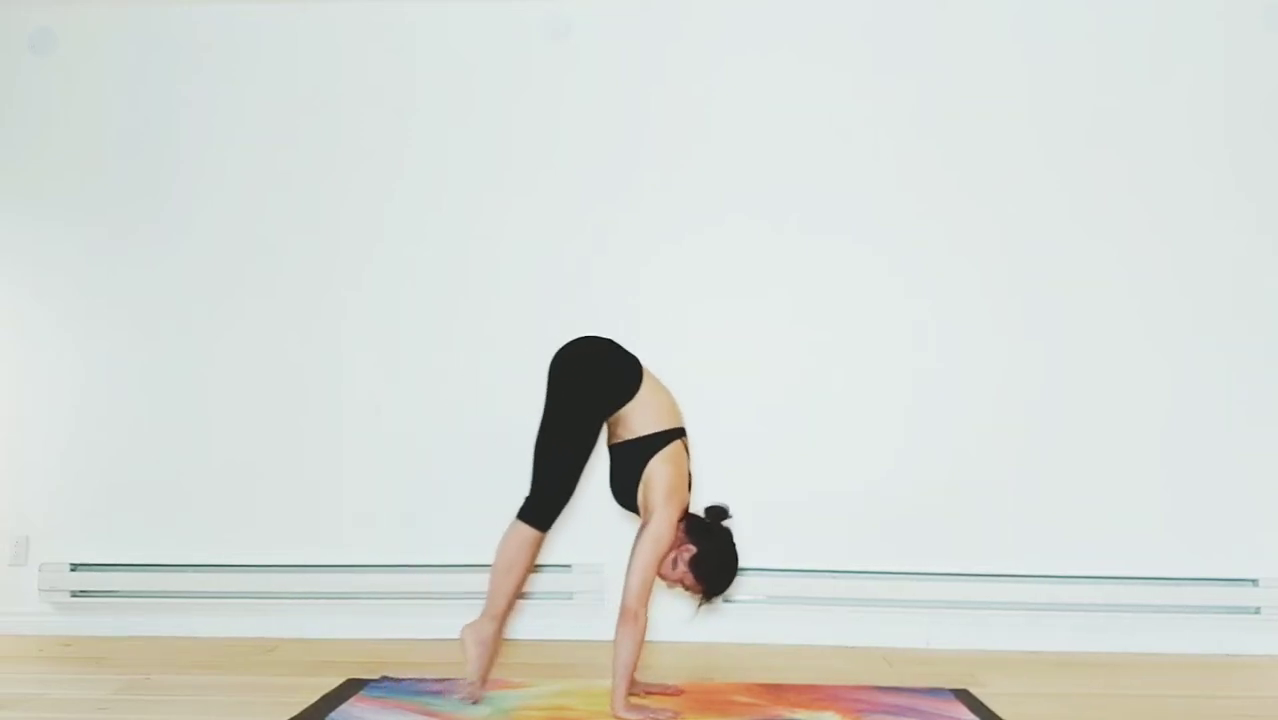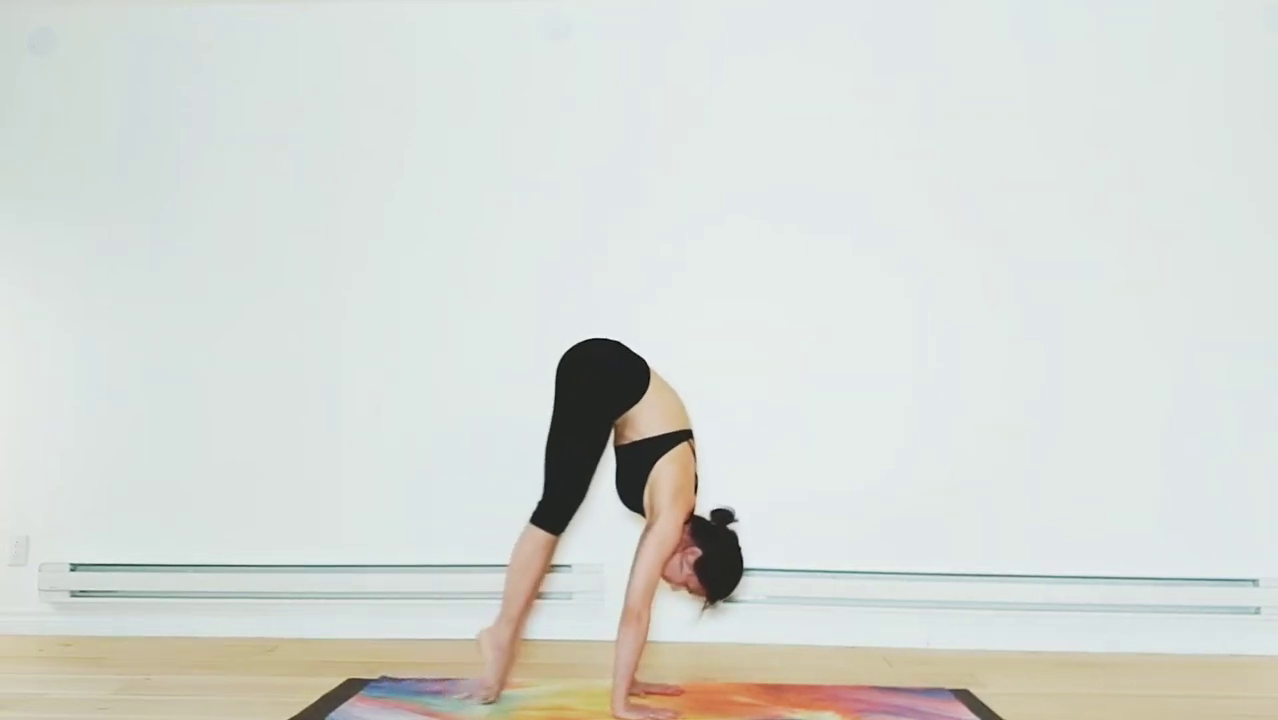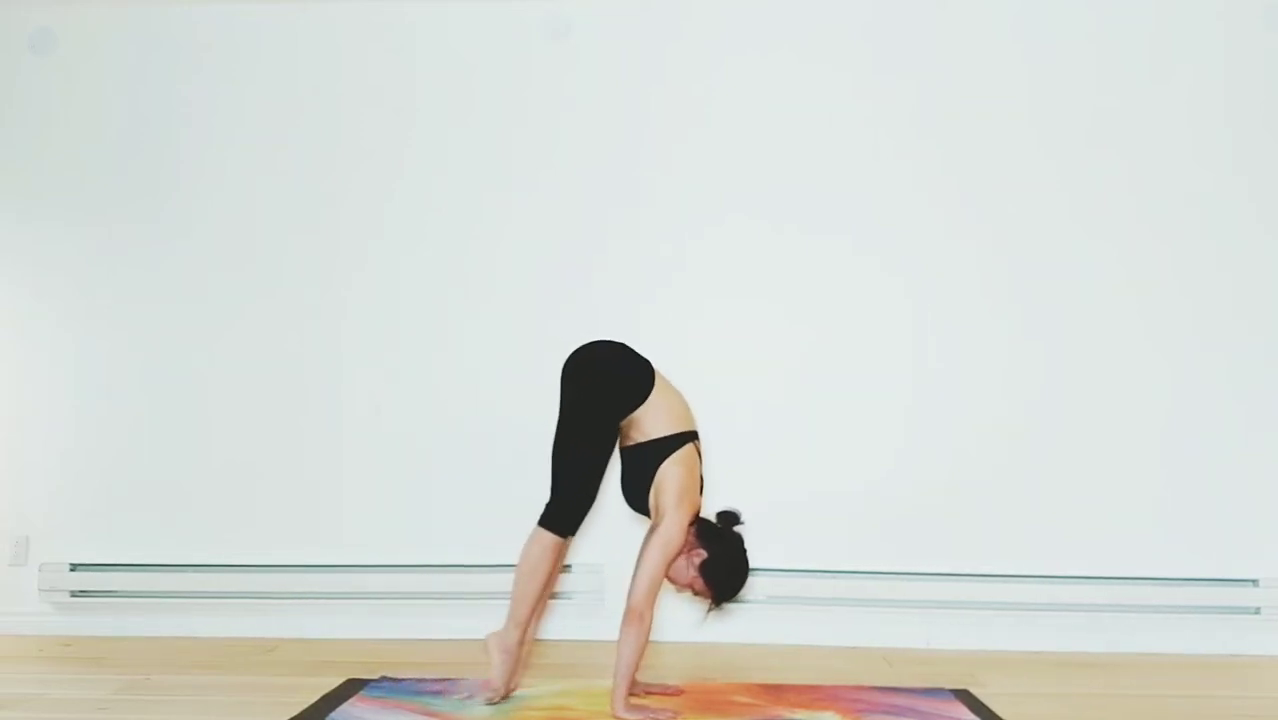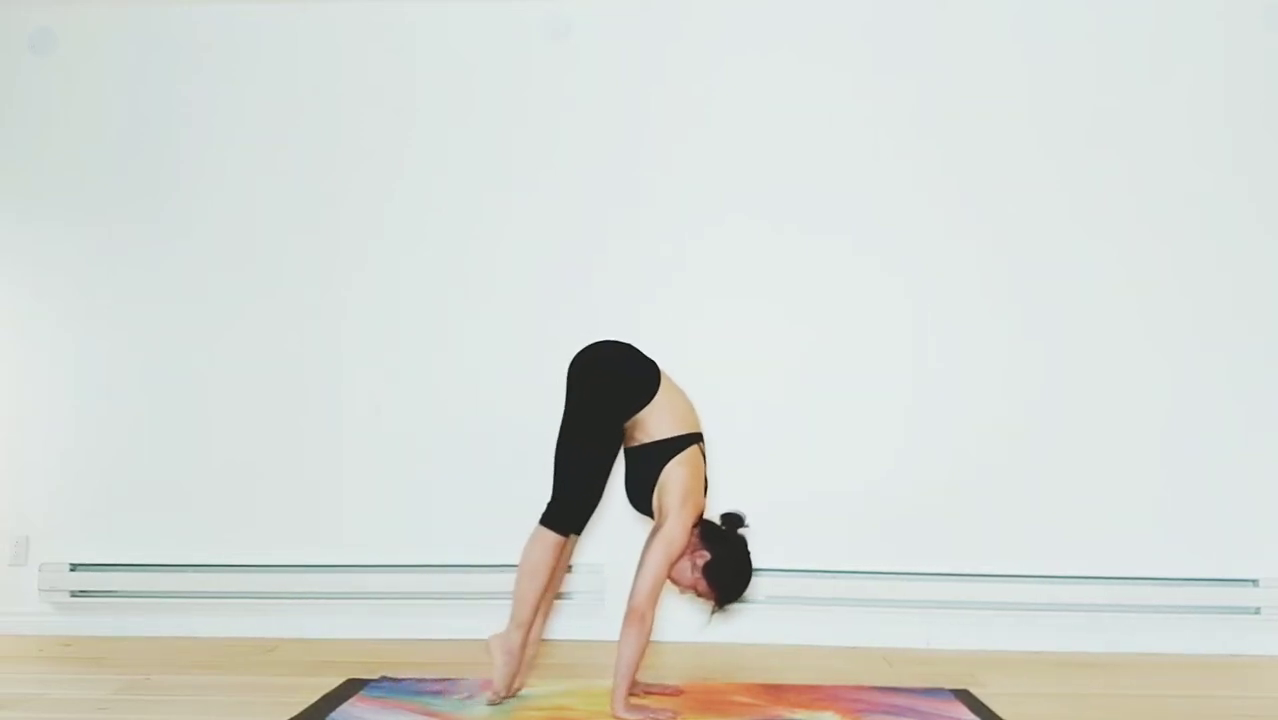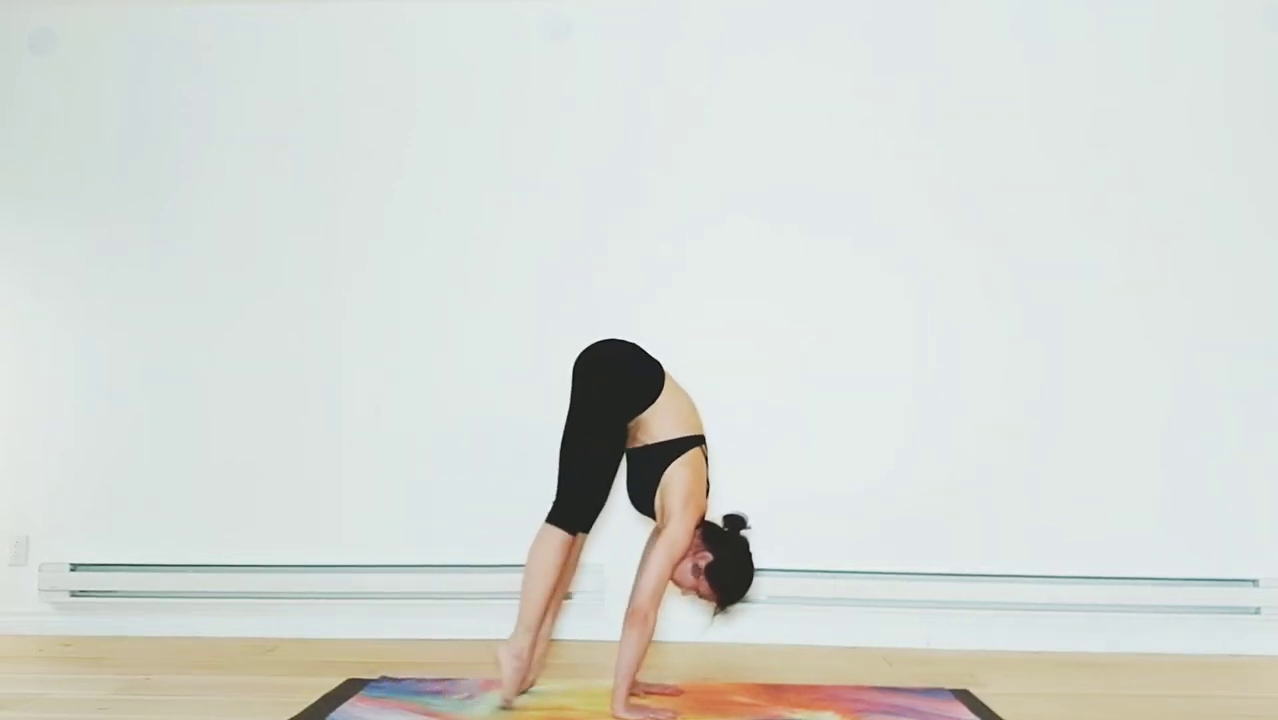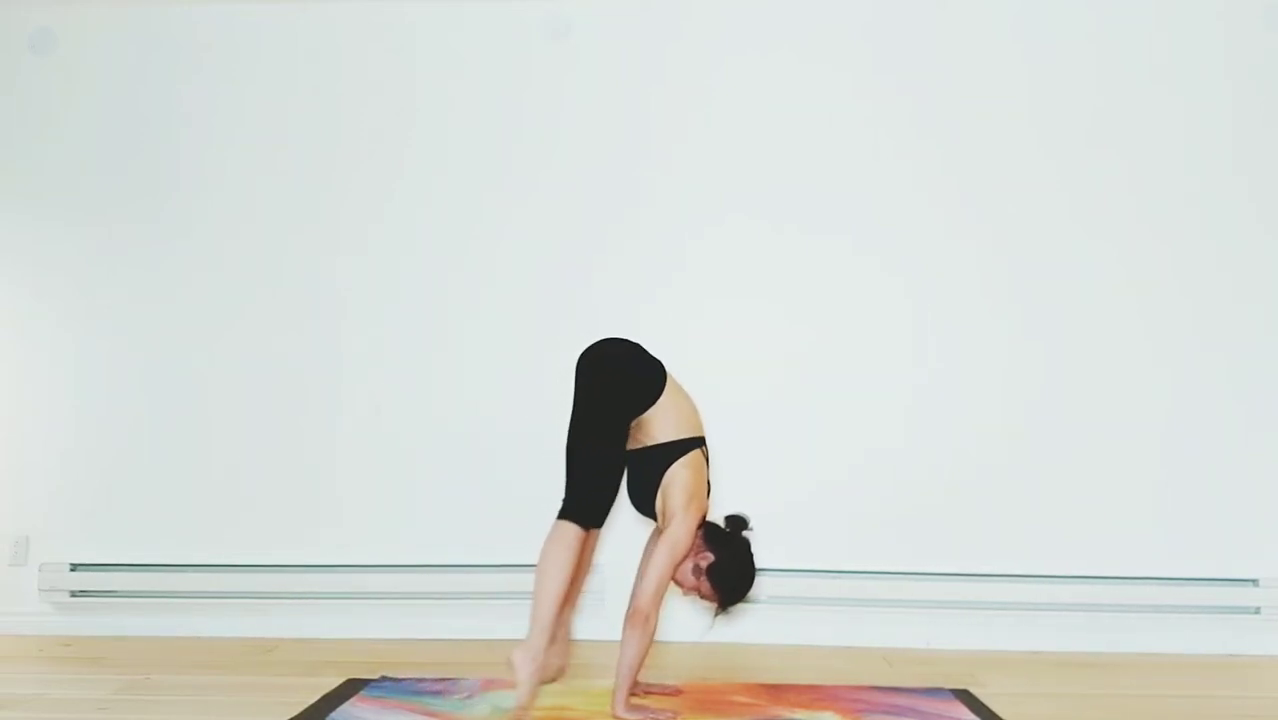
dt=0.1s
person 1, frame 1
left shoulder: (666, 509)
right shoulder: (666, 513)
left elbow: (633, 605)
right elbow: (632, 609)
left wrist: (626, 682)
left hip: (599, 376)
right hip: (590, 370)
left knee: (545, 509)
right knee: (543, 507)
right ankle: (486, 628)
person 1, frame 2
left shoulder: (672, 509)
right shoulder: (672, 514)
left elbow: (635, 607)
right elbow: (635, 609)
left wrist: (628, 682)
left hip: (608, 378)
right hip: (597, 372)
left knee: (557, 512)
right knee: (555, 510)
right ankle: (502, 633)
person 1, frame 3
left shoulder: (676, 511)
right shoulder: (677, 516)
left elbow: (638, 604)
right elbow: (638, 609)
left wrist: (627, 682)
left hip: (613, 381)
right hip: (602, 375)
left knee: (568, 519)
right knee: (562, 516)
left ankle: (520, 640)
right ankle: (510, 638)
person 1, frame 4
left shoulder: (680, 512)
right shoulder: (680, 517)
left elbow: (639, 606)
right elbow: (639, 610)
left wrist: (628, 682)
left hip: (620, 383)
right hip: (608, 375)
left knee: (572, 519)
right knee: (566, 514)
left ankle: (525, 643)
right ankle: (513, 640)
person 1, frame 5
left shoulder: (679, 515)
right shoulder: (683, 519)
left elbow: (641, 606)
right elbow: (641, 610)
left wrist: (627, 682)
left hip: (622, 381)
left knee: (581, 517)
right knee: (571, 513)
left ankle: (537, 639)
right ankle: (522, 644)
person 1, frame 6
left shoulder: (681, 514)
right shoulder: (684, 518)
left elbow: (642, 604)
right elbow: (643, 611)
left wrist: (628, 682)
left hip: (626, 381)
left knee: (590, 517)
right knee: (581, 511)
left ankle: (556, 634)
right ankle: (536, 647)
